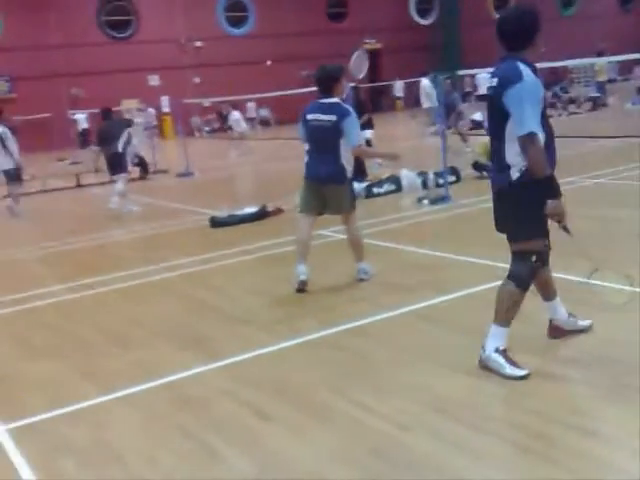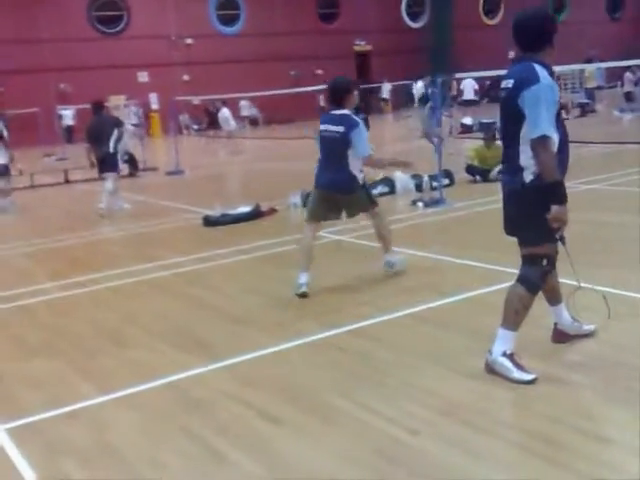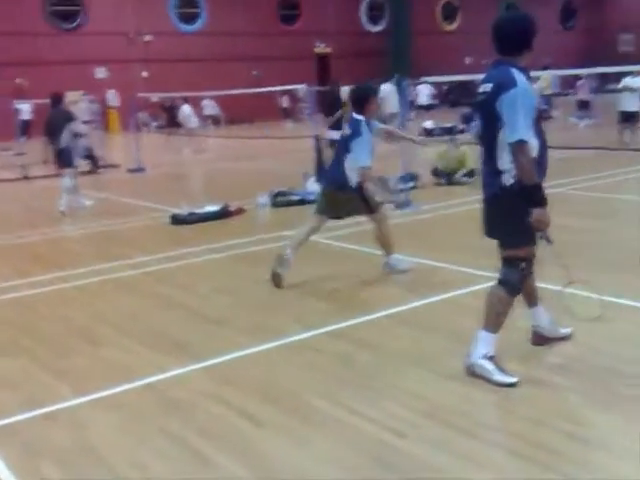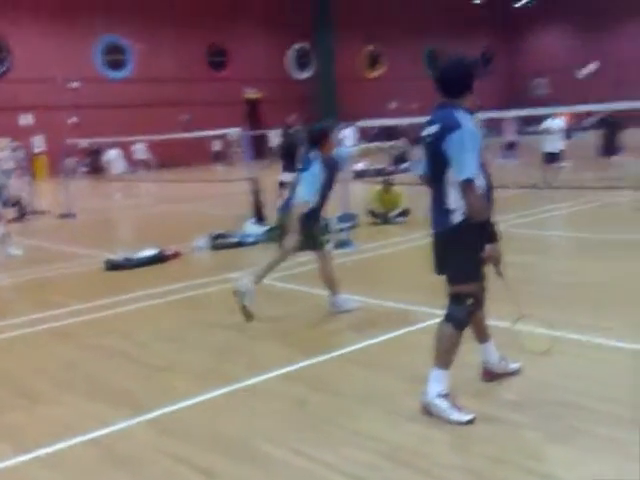
dt=0.3s
person 1, frame 1
left shoulder: (501, 74)
right shoulder: (523, 78)
right elbow: (529, 141)
right wrist: (552, 192)
left hip: (510, 178)
right hip: (523, 183)
left knee: (538, 252)
right knee: (524, 264)
left ankle: (559, 318)
right ankle: (493, 350)
person 1, frame 2
left shoulder: (513, 77)
right shoulder: (539, 80)
right elbow: (541, 145)
right wrist: (558, 197)
left hip: (518, 182)
right hip: (534, 186)
left knee: (545, 257)
right knee: (535, 268)
left ankle: (564, 324)
right ankle: (500, 353)
person 1, frame 3
left shoulder: (490, 81)
right shoulder: (517, 84)
right elbow: (520, 149)
right wrist: (538, 200)
left hip: (498, 184)
right hip: (514, 189)
left knee: (524, 259)
right knee: (515, 270)
left ankle: (542, 326)
right ankle: (481, 354)
person 1, frame 4
left shoulder: (434, 124)
right shoulder: (462, 125)
left elbow: (429, 176)
right elbow: (469, 187)
right wrist: (490, 236)
left hip: (447, 223)
right hip: (462, 226)
left knee: (473, 294)
right knee: (461, 306)
left ankle: (492, 361)
right ankle: (435, 393)
person 2, frame 1
left shoulder: (308, 111)
right shoulder: (344, 112)
right elbow: (357, 150)
right wrist: (384, 155)
left hip: (312, 174)
right hip: (337, 175)
left knee: (305, 221)
right knee: (349, 219)
left ankle: (301, 272)
right ankle: (362, 266)
person 2, frame 2
left shoulder: (324, 121)
right shoulder: (353, 124)
right elbow: (368, 160)
right wrist: (394, 163)
left hip: (323, 183)
right hip: (349, 183)
left knee: (310, 227)
right knee: (376, 214)
left ankle: (303, 280)
right ankle: (390, 258)
person 2, frame 3
left shoulder: (358, 119)
right shoulder: (362, 133)
left elbow: (383, 130)
right elbow: (364, 171)
left wrist: (410, 138)
right wrist: (380, 194)
left hip: (330, 181)
right hip: (347, 185)
left knee: (316, 221)
right knee: (379, 216)
left ankle: (287, 255)
right ankle: (391, 259)
person 2, frame 4
left shoulder: (330, 157)
right shoulder: (314, 168)
left elbow: (359, 150)
right elbow: (299, 203)
left wrist: (389, 145)
right wrist: (292, 233)
left hip: (291, 214)
right hip: (299, 217)
left knee: (284, 253)
right knee: (324, 256)
left ankle: (248, 284)
right ankle: (336, 299)
